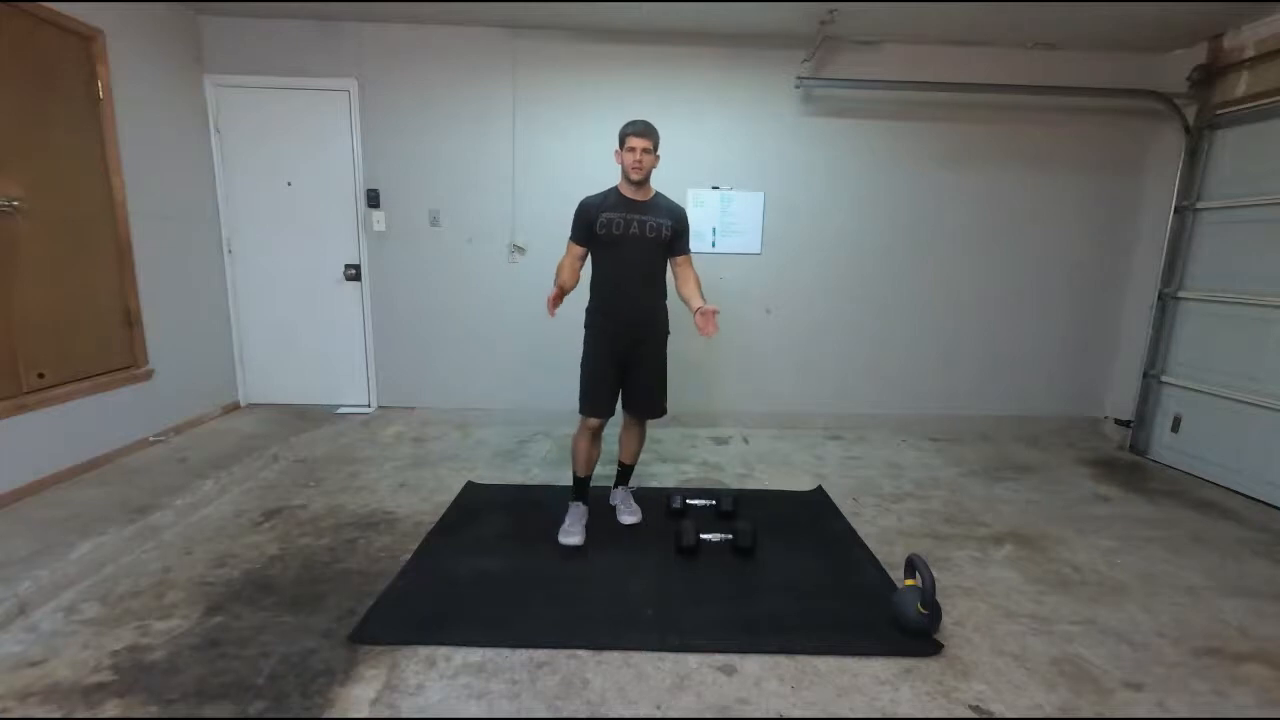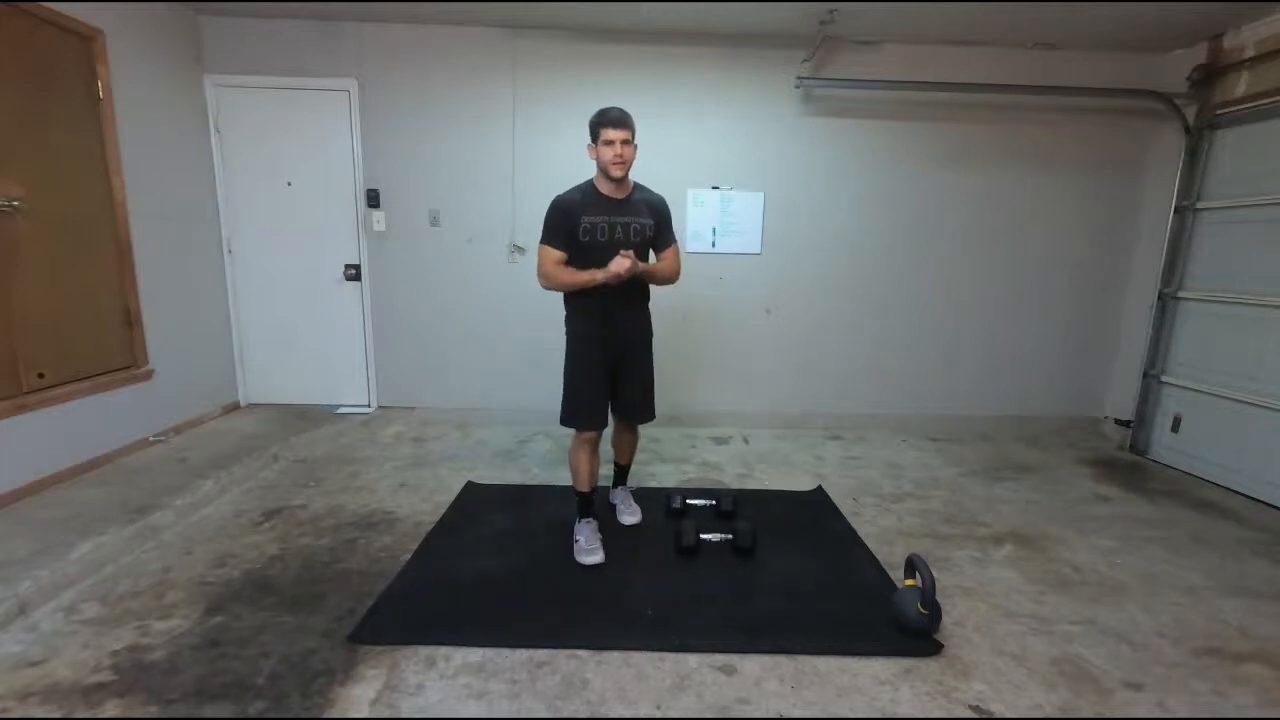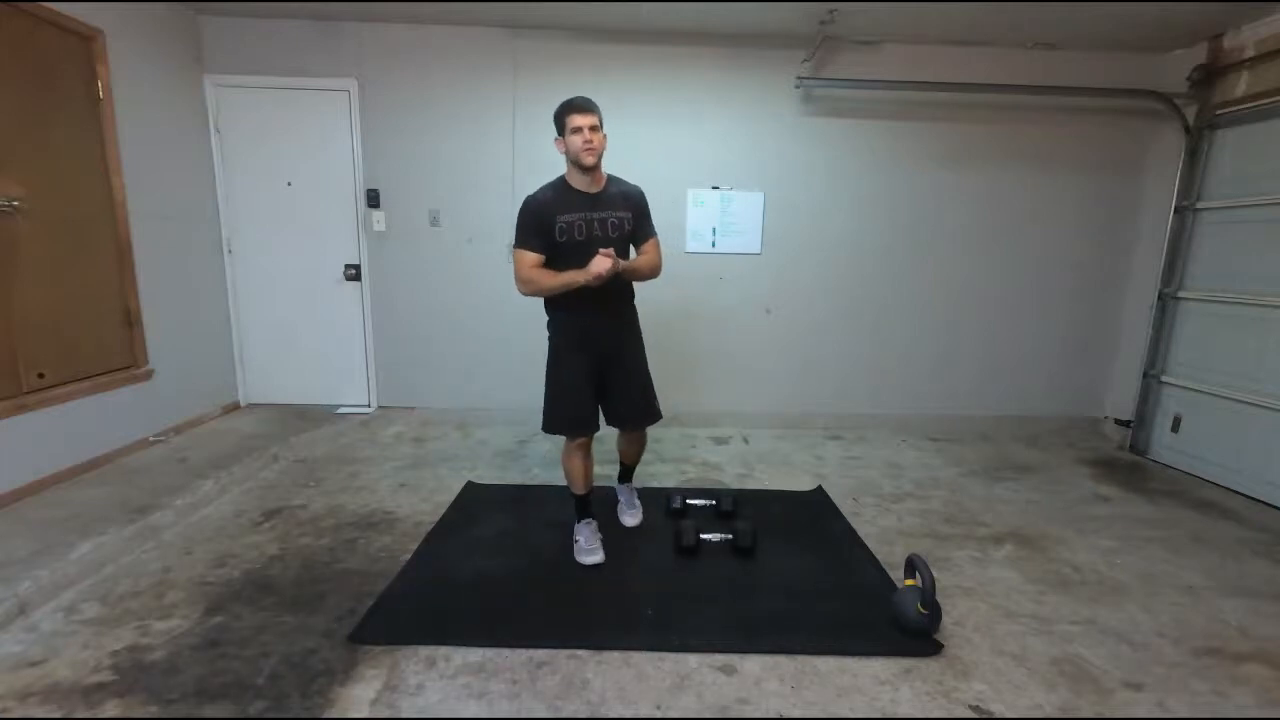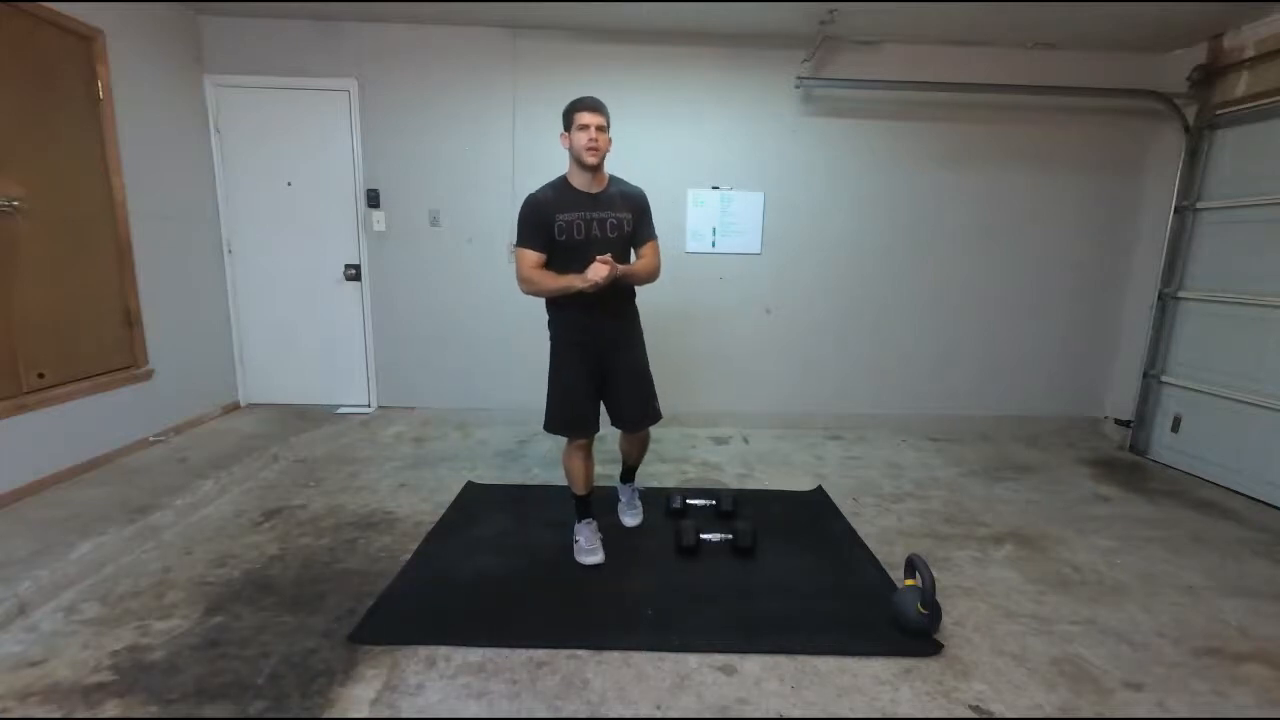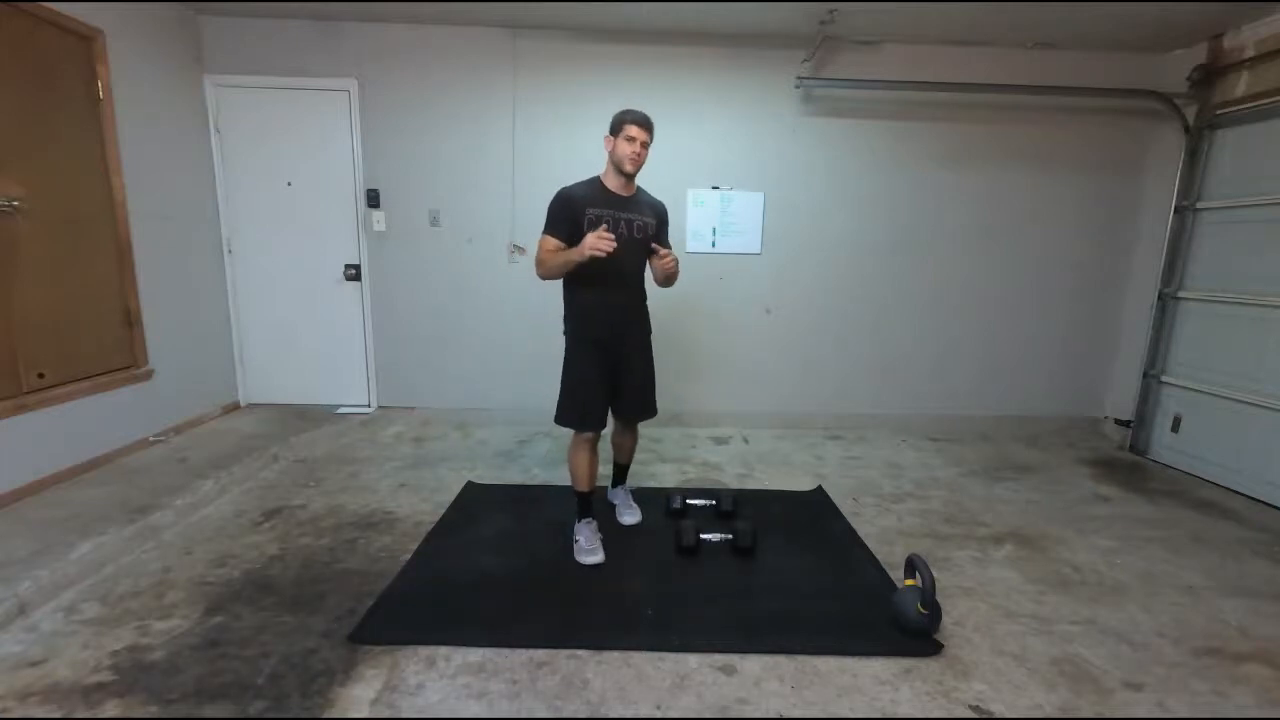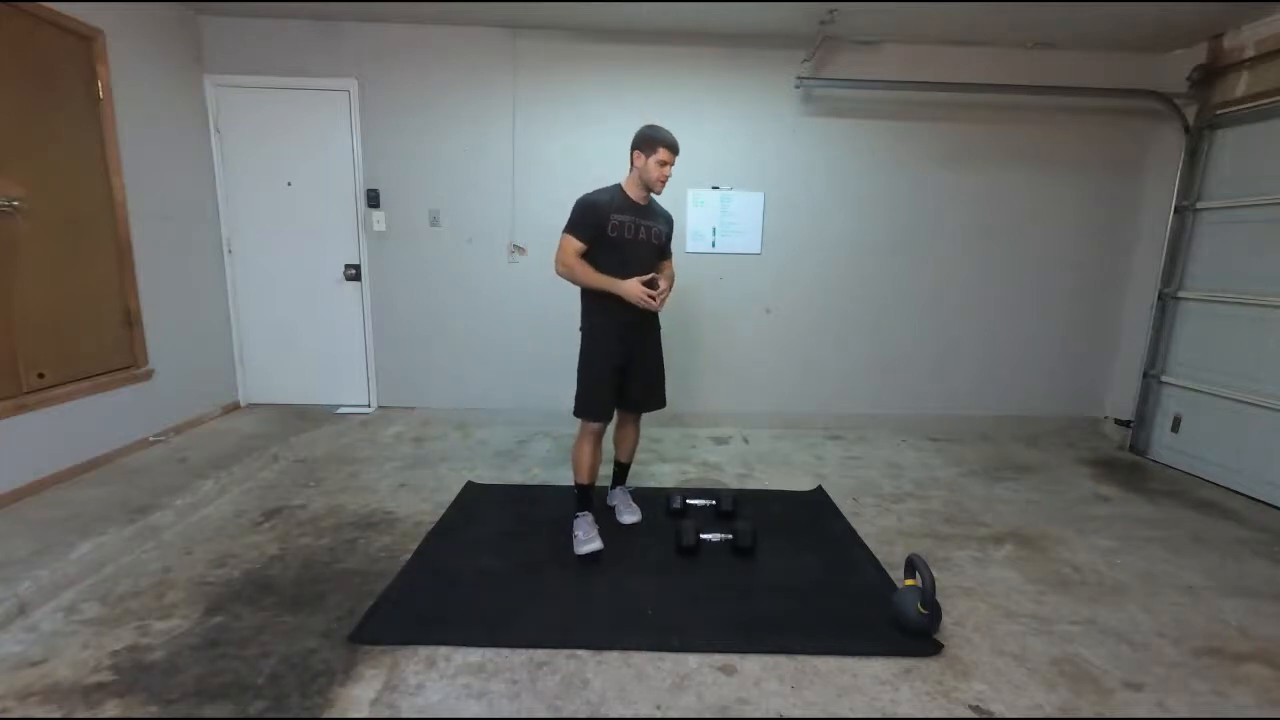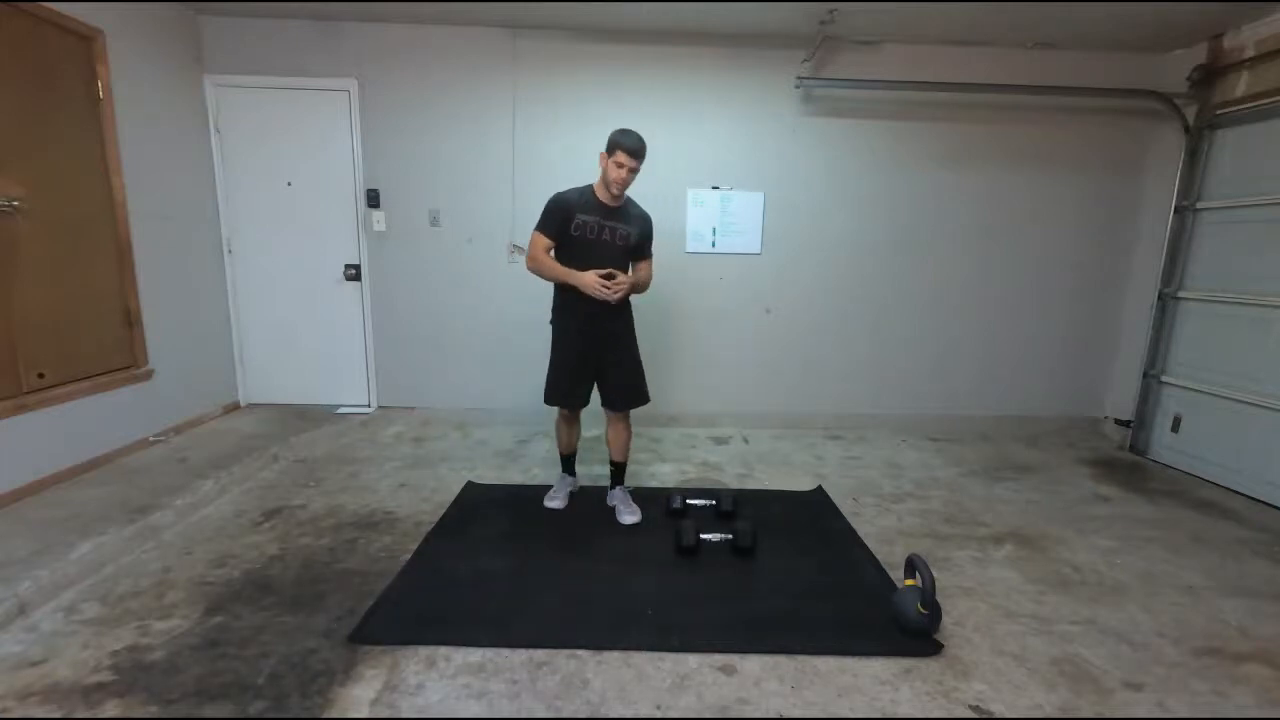
dt=0.7s
person 1, frame 1
left shoulder: (672, 213)
right shoulder: (592, 206)
left elbow: (683, 269)
right elbow: (571, 261)
left wrist: (697, 304)
right wrist: (561, 285)
left hip: (650, 332)
right hip: (603, 329)
left knee: (638, 415)
right knee: (592, 419)
left ankle: (621, 489)
right ankle: (578, 503)
person 1, frame 2
left shoulder: (653, 205)
right shoulder: (567, 205)
left elbow: (672, 267)
right elbow: (547, 273)
left wrist: (638, 268)
right wrist: (603, 273)
left hip: (635, 333)
right hip: (587, 335)
left knee: (629, 419)
right knee: (587, 430)
left ankle: (620, 488)
right ankle: (585, 519)
person 1, frame 3
left shoulder: (630, 196)
right shoulder: (541, 205)
left elbow: (653, 263)
right elbow: (526, 279)
left wrist: (617, 266)
right wrist: (583, 274)
left hip: (623, 334)
right hip: (571, 339)
left knee: (635, 425)
right knee: (578, 436)
left ankle: (625, 486)
right ankle: (584, 521)
person 1, frame 4
left shoulder: (632, 198)
right shoulder: (542, 203)
left elbow: (652, 266)
right elbow: (528, 278)
left wrist: (617, 271)
right wrist: (581, 279)
left hip: (624, 335)
right hip: (572, 341)
left knee: (638, 427)
right knee: (579, 437)
left ankle: (627, 487)
right ankle: (585, 522)
person 1, frame 5
left shoulder: (654, 209)
right shoulder: (572, 199)
left elbow: (659, 270)
right elbow: (543, 264)
left wrist: (670, 267)
right wrist: (580, 252)
left hip: (634, 333)
right hip: (587, 336)
left knee: (629, 419)
right knee: (586, 431)
left ankle: (619, 488)
right ankle: (584, 519)
person 1, frame 6
left shoulder: (662, 218)
right shoulder: (596, 205)
right elbow: (565, 263)
left wrist: (665, 285)
right wrist: (620, 286)
left hip: (645, 330)
right hip: (602, 331)
left knee: (631, 413)
right knee: (593, 423)
left ankle: (619, 489)
right ankle: (582, 513)
person 1, frame 7
left shoulder: (639, 219)
right shoulder: (565, 204)
left elbow: (645, 275)
right elbow: (535, 257)
left wrist: (630, 282)
right wrist: (578, 278)
left hip: (617, 327)
right hip: (571, 325)
left knee: (619, 409)
right knee: (568, 408)
left ankle: (617, 488)
right ankle: (567, 476)
